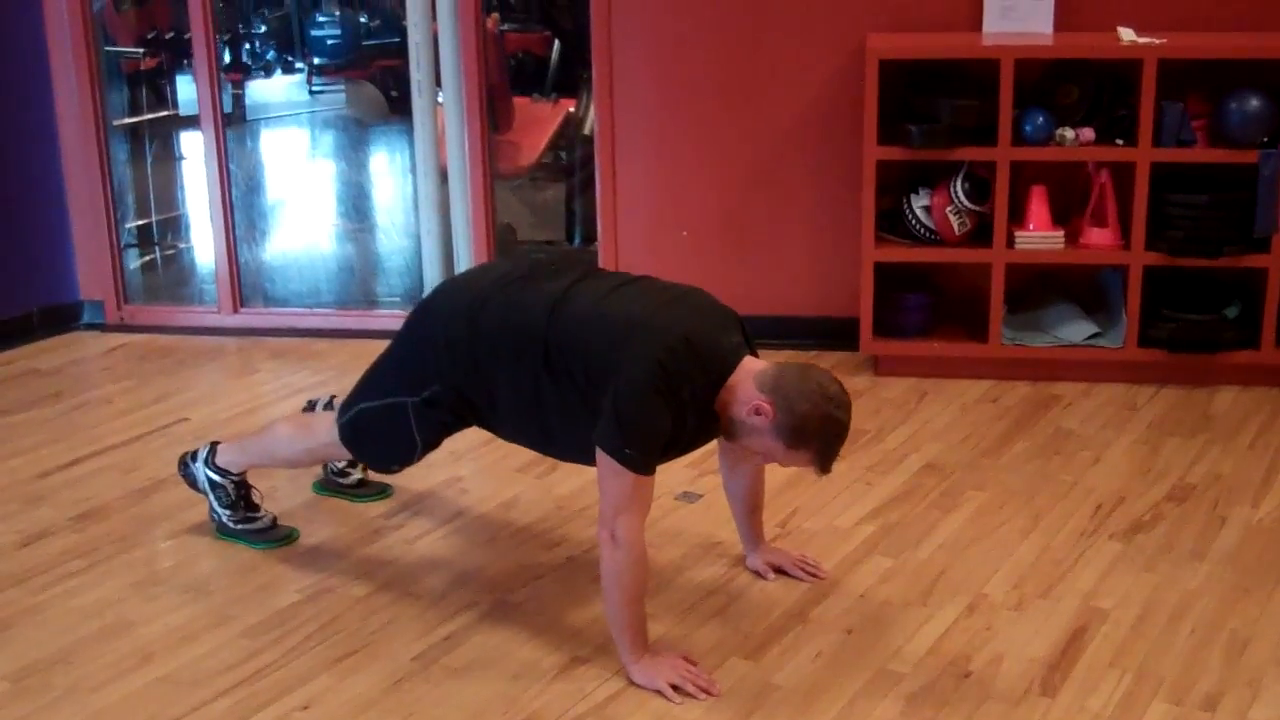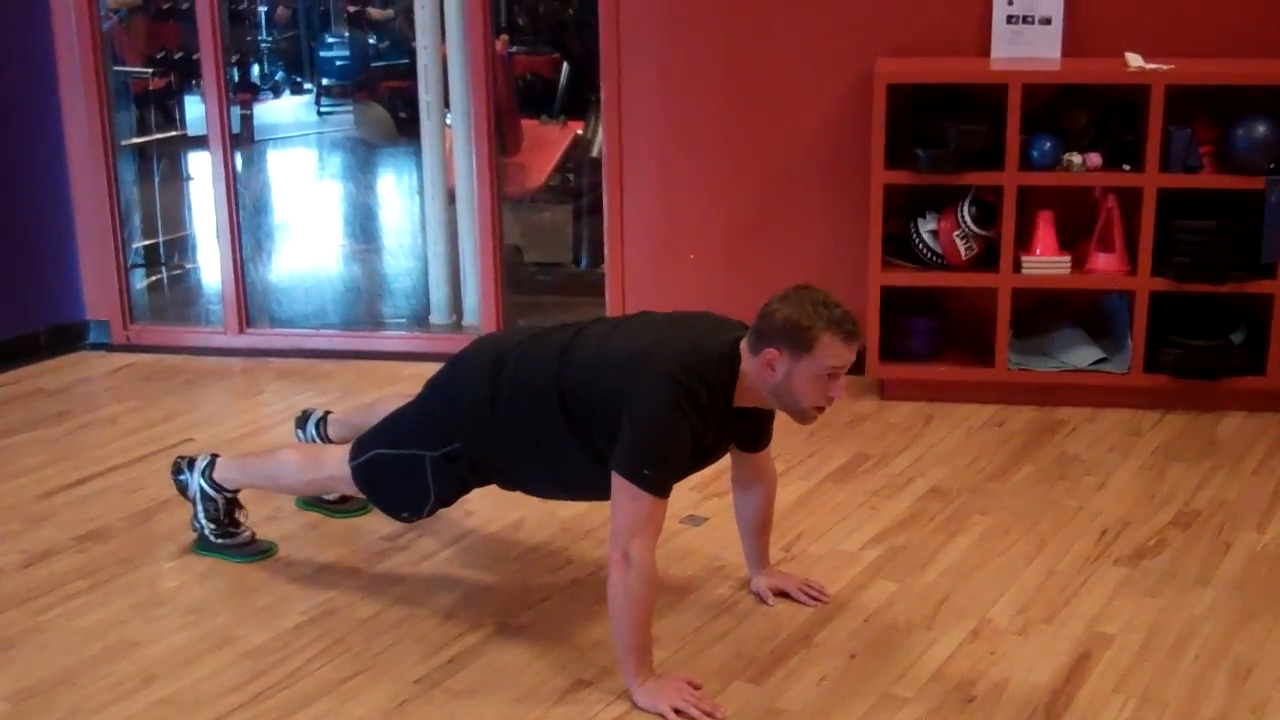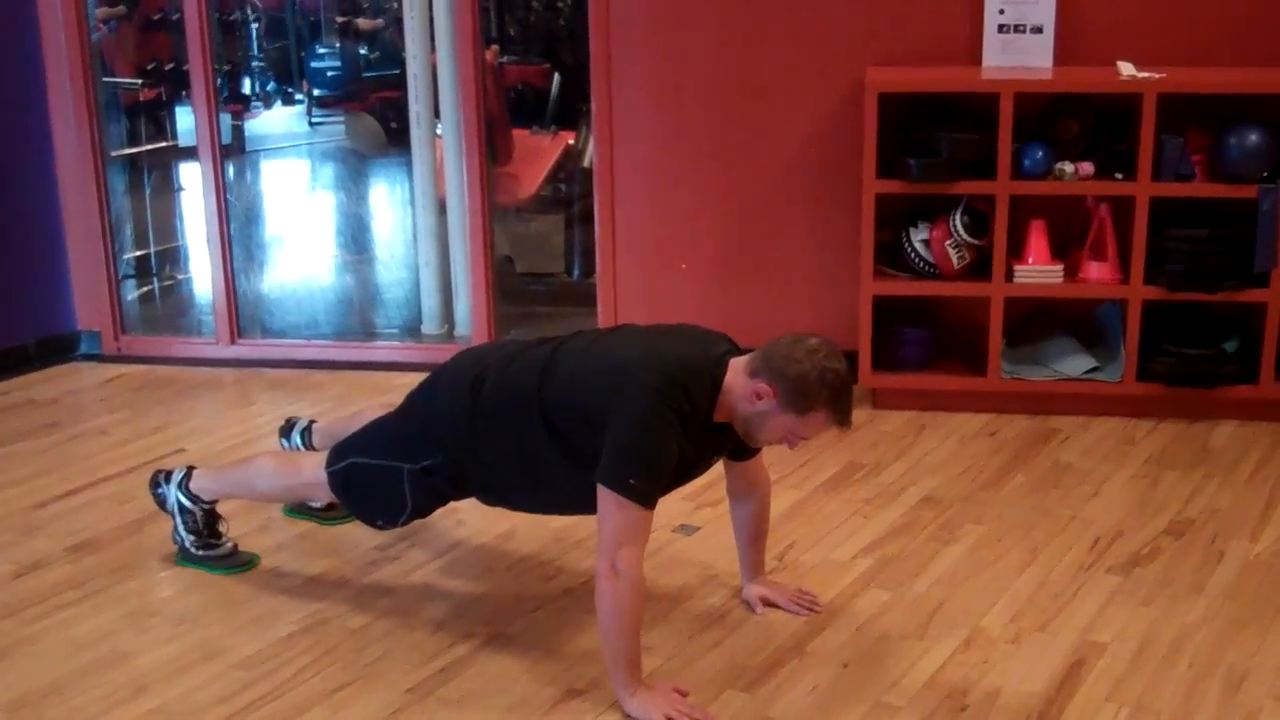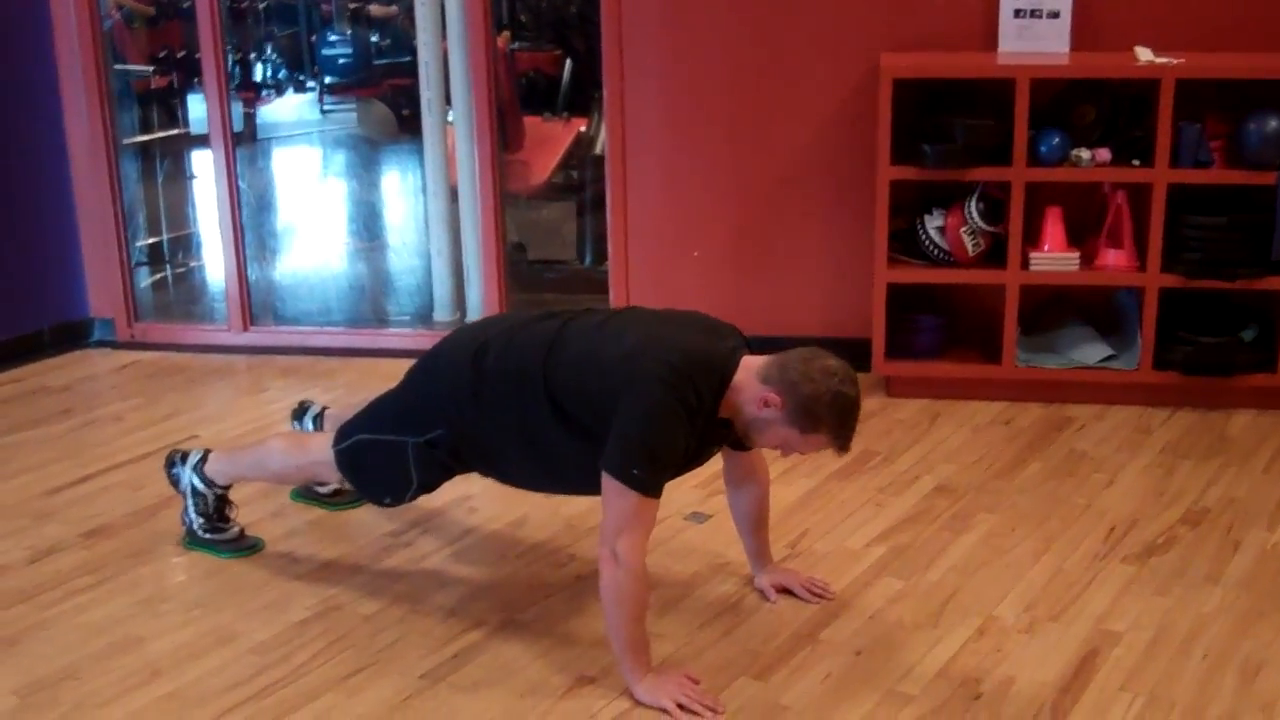
dt=0.7s
person 1, frame 1
left shoulder: (737, 357)
right shoulder: (654, 382)
left elbow: (737, 455)
right elbow: (619, 533)
left wrist: (755, 545)
right wrist: (637, 657)
left hip: (515, 303)
right hip: (464, 332)
right knee: (353, 435)
left ankle: (331, 405)
right ankle: (217, 465)
person 1, frame 2
left shoulder: (746, 368)
right shoulder: (672, 396)
left elbow: (754, 472)
right elbow: (631, 553)
left wrist: (760, 569)
left hip: (518, 379)
right hip: (483, 409)
left knee: (406, 425)
right knee: (356, 472)
left ankle: (323, 425)
right ankle: (211, 476)
person 1, frame 3
left shoulder: (734, 376)
right shoulder: (656, 407)
left elbow: (748, 481)
right elbow: (617, 563)
left wrist: (755, 577)
left hip: (502, 394)
right hip: (464, 423)
left knee: (391, 430)
right knee: (327, 478)
left ankle: (307, 433)
right ankle: (188, 489)
person 1, frame 4
left shoulder: (740, 369)
right shoulder: (664, 401)
left elbow: (744, 471)
right elbow: (620, 550)
left wrist: (762, 565)
left hip: (505, 368)
right hip: (466, 392)
right knee: (337, 461)
left ankle: (320, 419)
right ankle: (201, 473)
